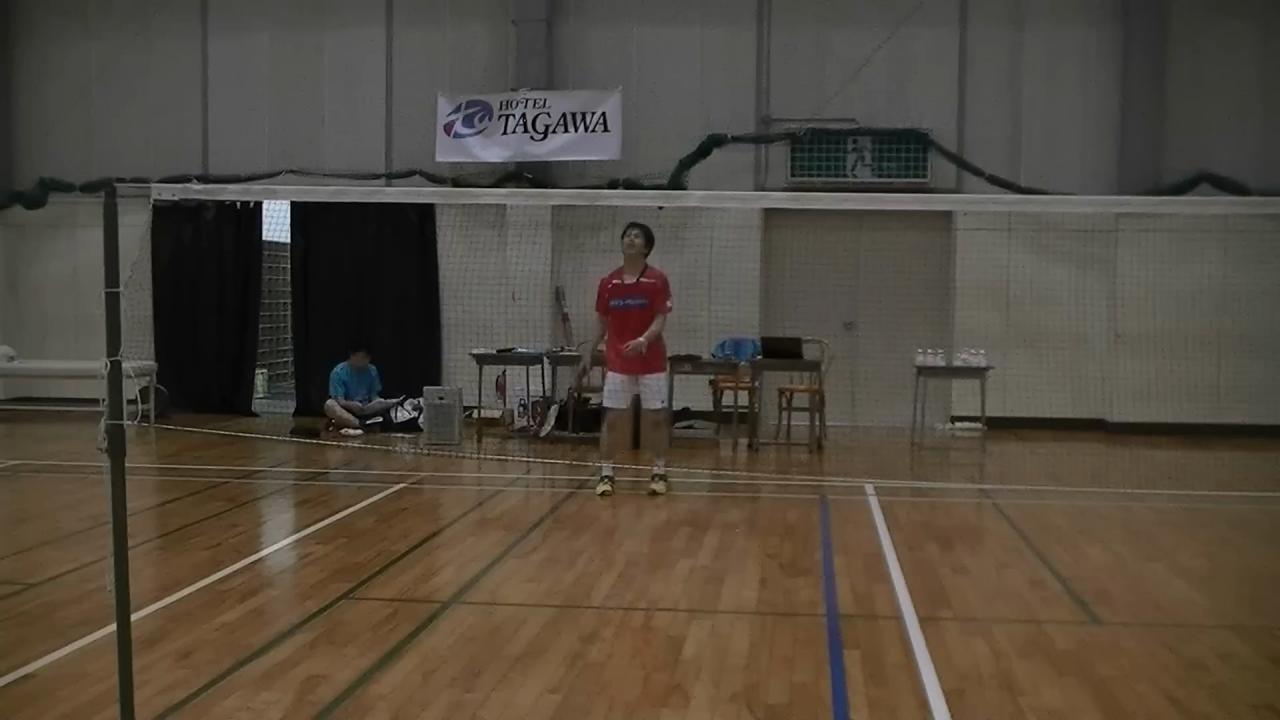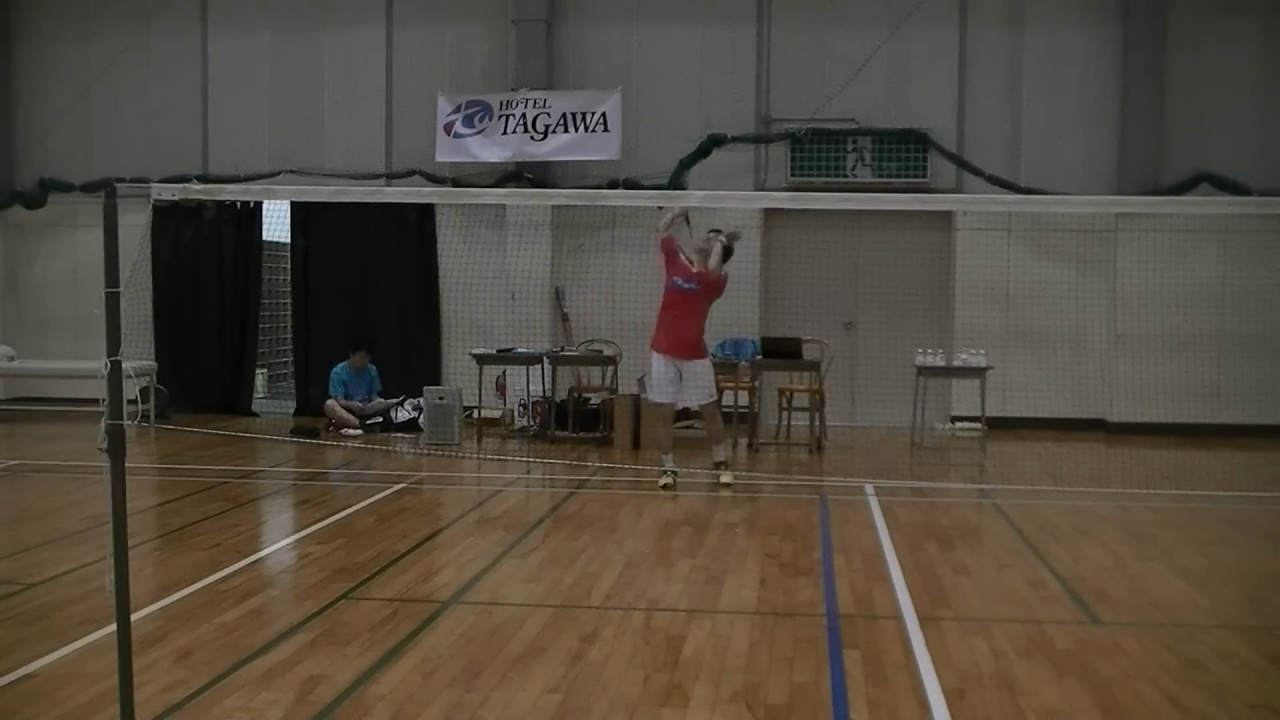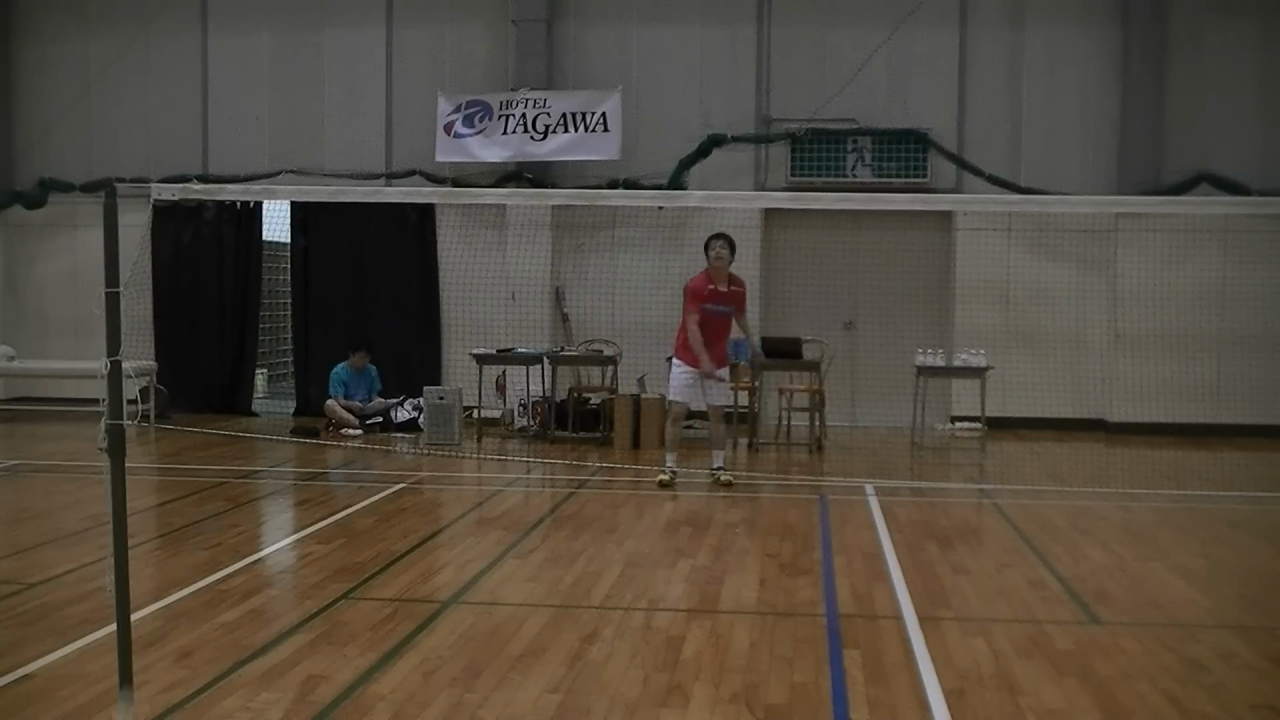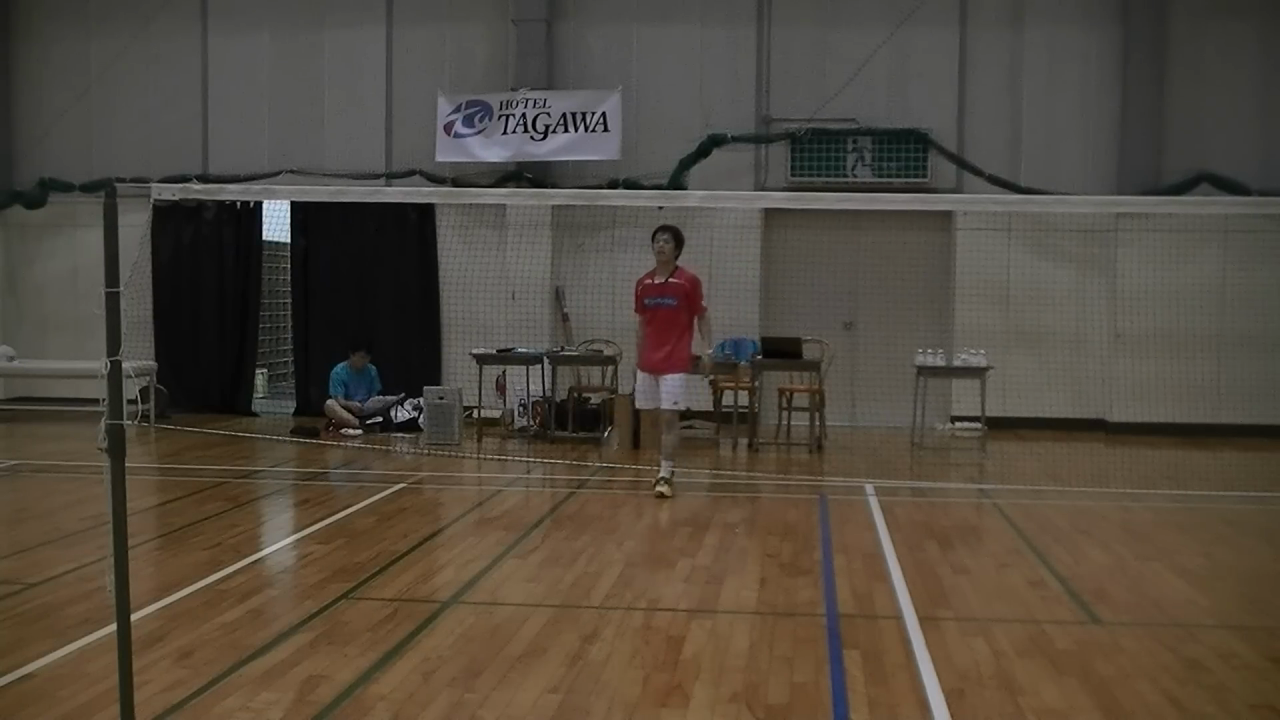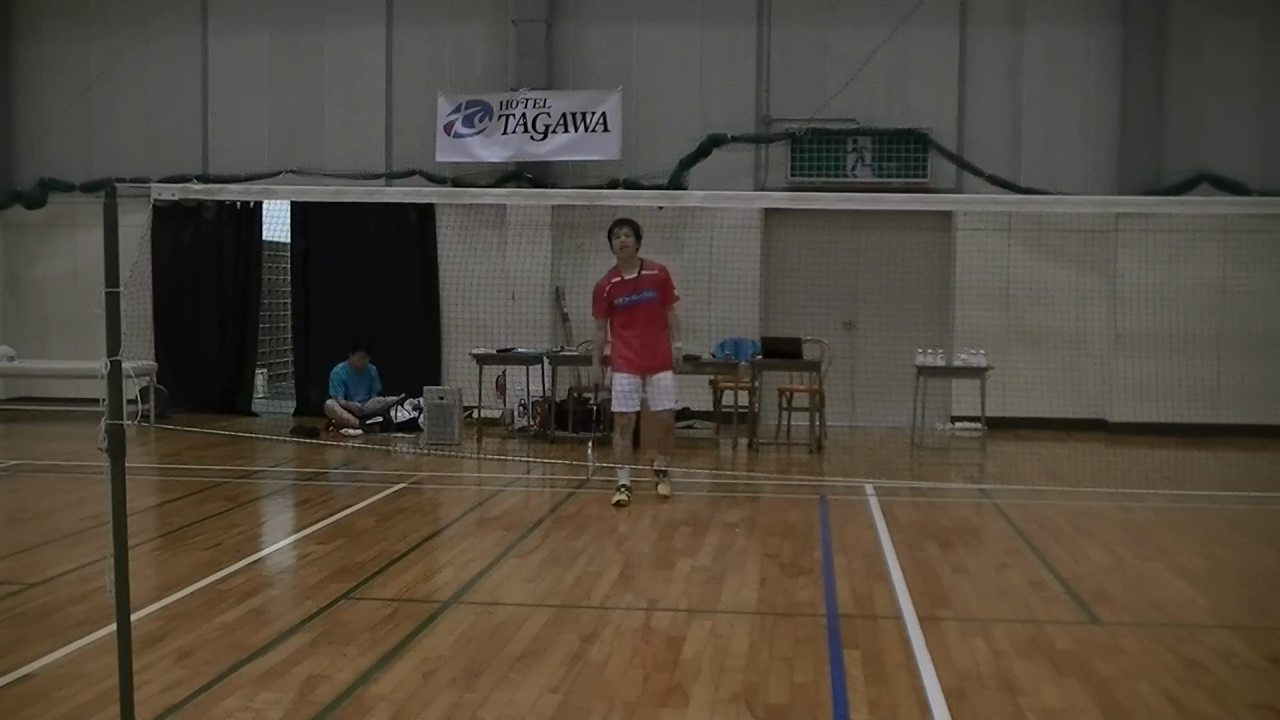
dt=1s
person 1, frame 1
left shoulder: (658, 280)
right shoulder: (608, 282)
left elbow: (661, 319)
right elbow: (602, 322)
left wrist: (643, 340)
right wrist: (589, 354)
left hip: (651, 363)
right hip: (617, 363)
left knee: (656, 418)
right knee: (612, 419)
left ankle: (659, 473)
right ankle: (606, 474)
person 1, frame 2
left shoulder: (717, 276)
right shoulder: (677, 260)
left elbow: (712, 270)
right elbow: (663, 229)
left wrist: (721, 243)
right wrist: (678, 214)
left hip: (694, 354)
right hip: (663, 352)
left knee: (710, 411)
right knee: (664, 413)
left ankle: (721, 463)
right ankle: (668, 468)
person 1, frame 3
left shoulder: (738, 286)
right shoulder: (696, 286)
right elbow: (691, 326)
left wrist: (752, 340)
right wrist: (704, 361)
left hip: (718, 360)
right hip: (689, 358)
left knee: (717, 414)
right knee: (676, 412)
left ankle: (718, 467)
right ankle: (670, 467)
person 1, frame 4
left shoulder: (689, 281)
right shoulder: (642, 284)
left elbow: (701, 319)
left wrist: (706, 349)
right wrist: (638, 357)
left hip: (676, 362)
right hip: (648, 362)
left knee: (670, 417)
left ankle: (665, 476)
right ankle: (664, 467)
person 1, frame 5
left shoulder: (659, 273)
right shoulder: (605, 285)
left elbow: (670, 312)
right elbow: (600, 327)
left wrist: (677, 345)
right wrist: (596, 364)
left hip: (660, 362)
right hip: (624, 365)
left knee: (665, 419)
right knee: (623, 422)
left ankle: (660, 466)
right ankle: (623, 484)
